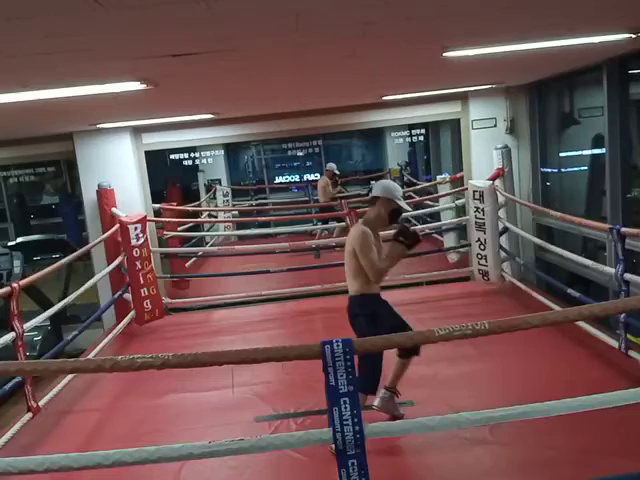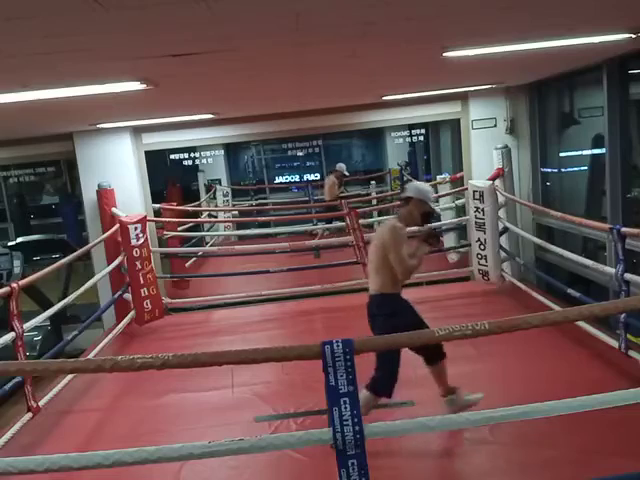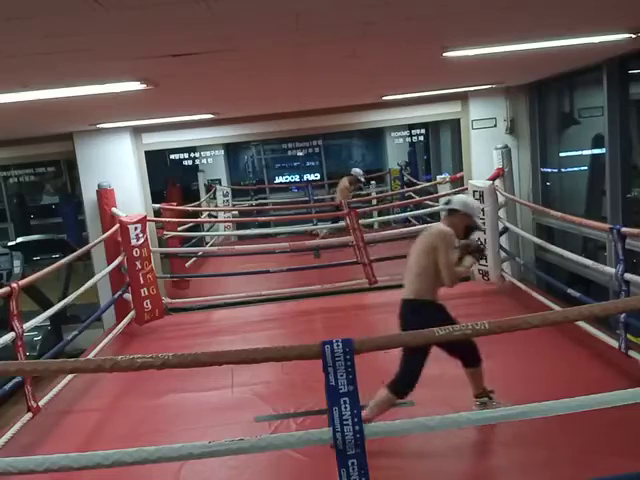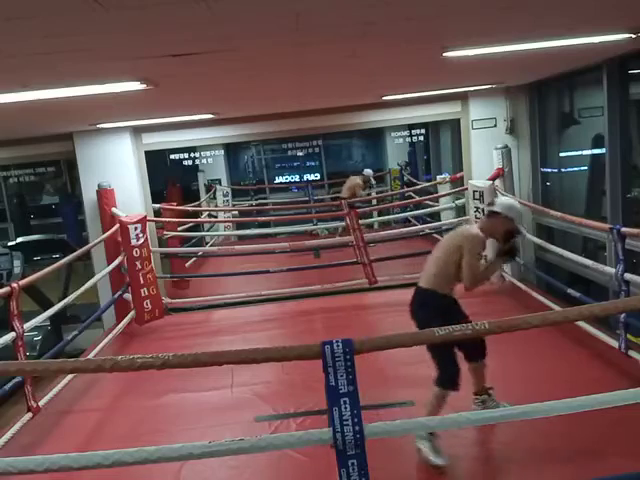
dt=0.2s
person 1, frame 1
left shoulder: (372, 232)
right shoulder: (362, 233)
left elbow: (381, 263)
right elbow: (376, 274)
left wrist: (398, 245)
right wrist: (399, 246)
left hip: (375, 302)
right hip: (364, 308)
left knee: (410, 343)
right knee: (369, 376)
left ankle: (387, 397)
person 1, frame 2
left shoulder: (394, 227)
right shoulder: (394, 229)
right elbow: (404, 273)
left wrist: (419, 245)
right wrist: (423, 248)
left hip: (394, 303)
right hip: (385, 307)
left knee: (433, 348)
right knee: (385, 378)
left ankle: (452, 399)
person 1, frame 3
left shoulder: (433, 234)
right shoulder: (445, 234)
right elbow: (449, 279)
left wrist: (462, 256)
right wrist: (469, 261)
left hip: (422, 309)
right hip: (419, 312)
left knee: (469, 350)
right knee: (404, 382)
left ankle: (483, 400)
person 1, frame 4
left shoulder: (471, 233)
right shoulder: (476, 238)
left elbow: (467, 274)
right elbow: (470, 282)
left wrist: (494, 261)
right wrist: (498, 261)
left hip: (442, 301)
right hip: (428, 303)
left knee: (475, 345)
right knee: (449, 372)
left ankle: (481, 396)
right ankle: (427, 436)
